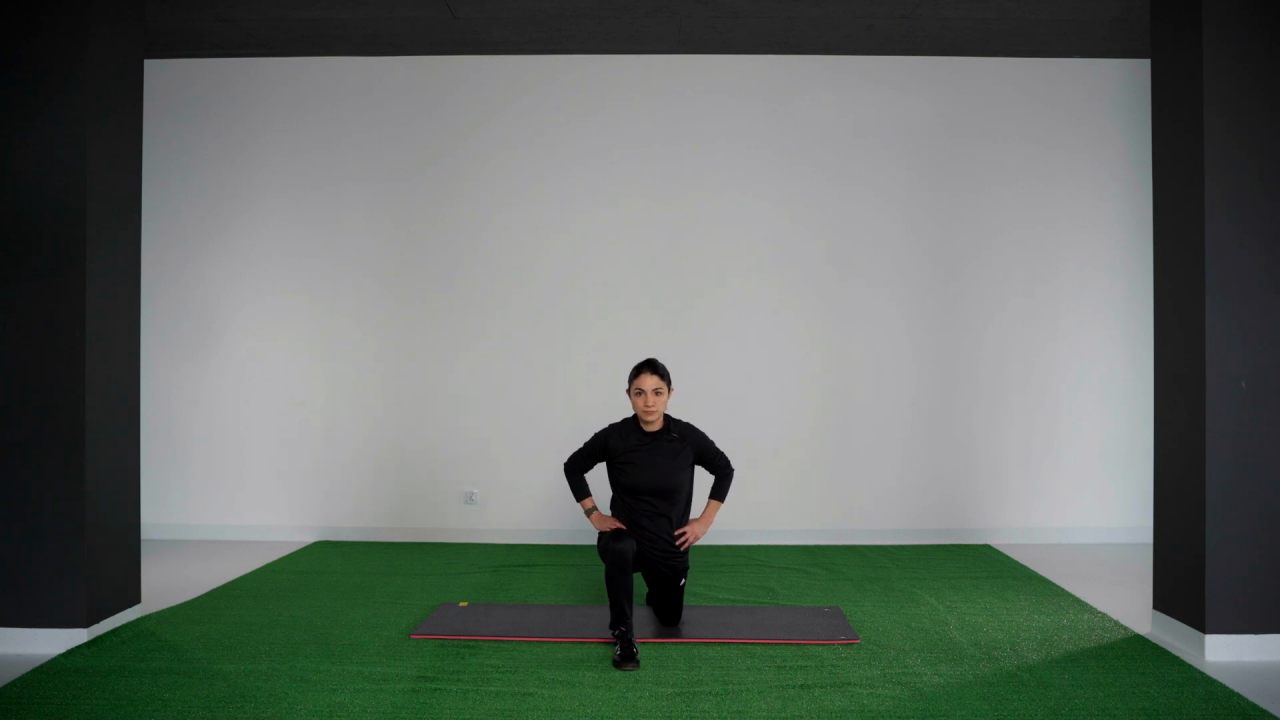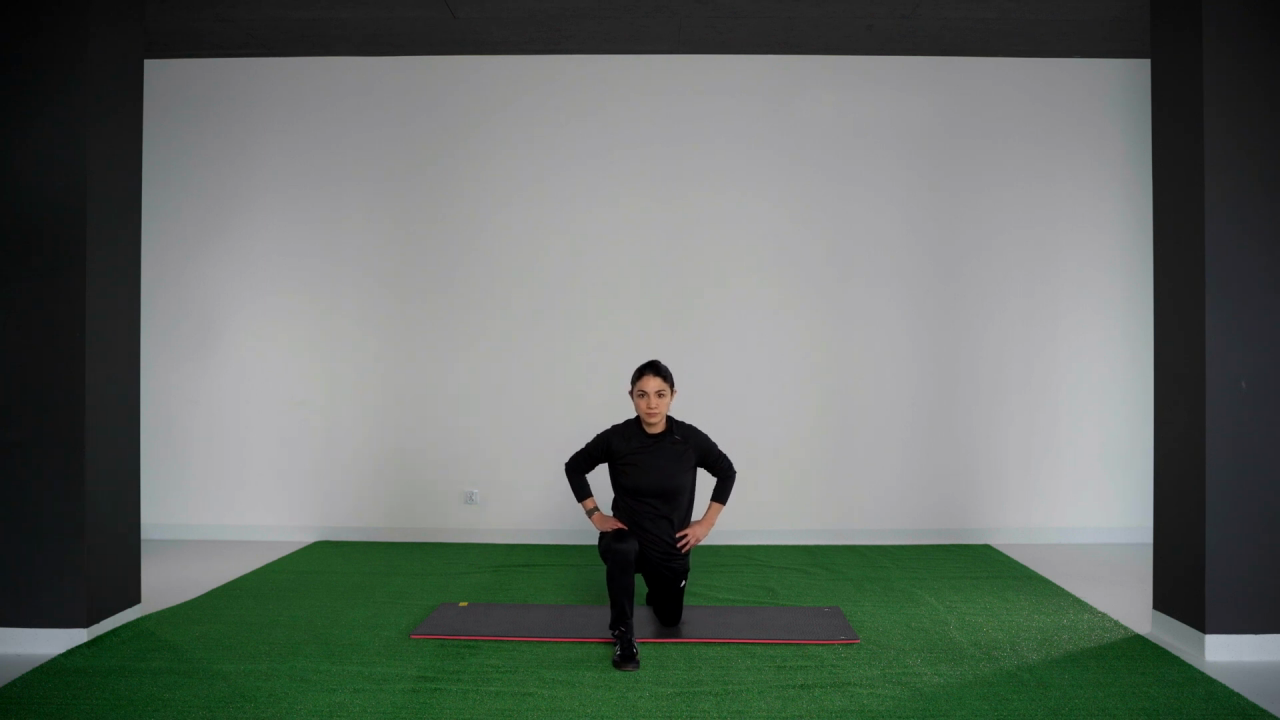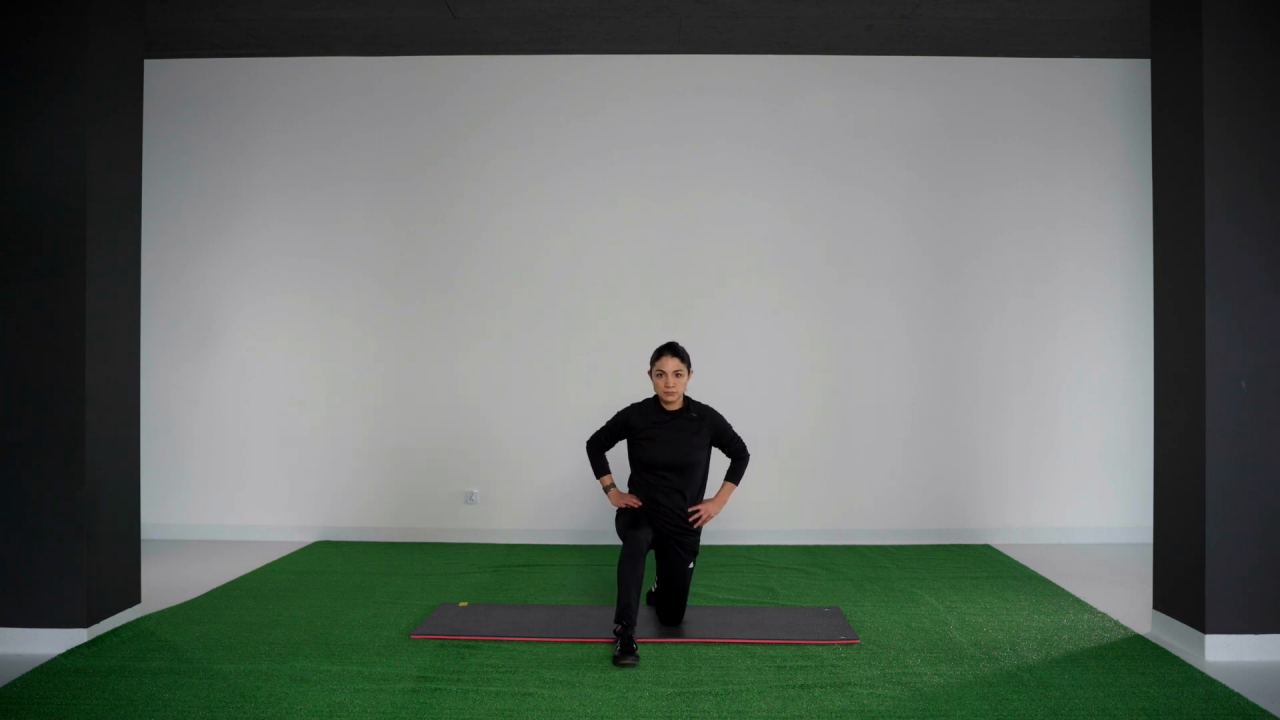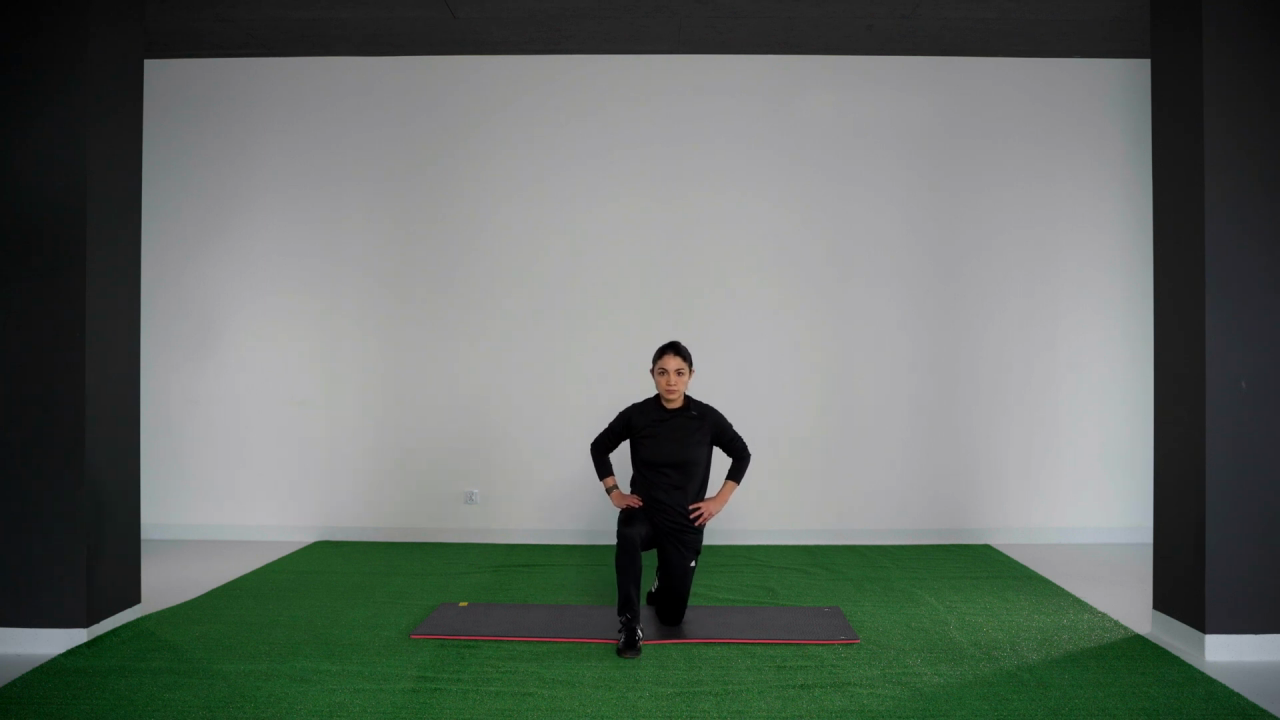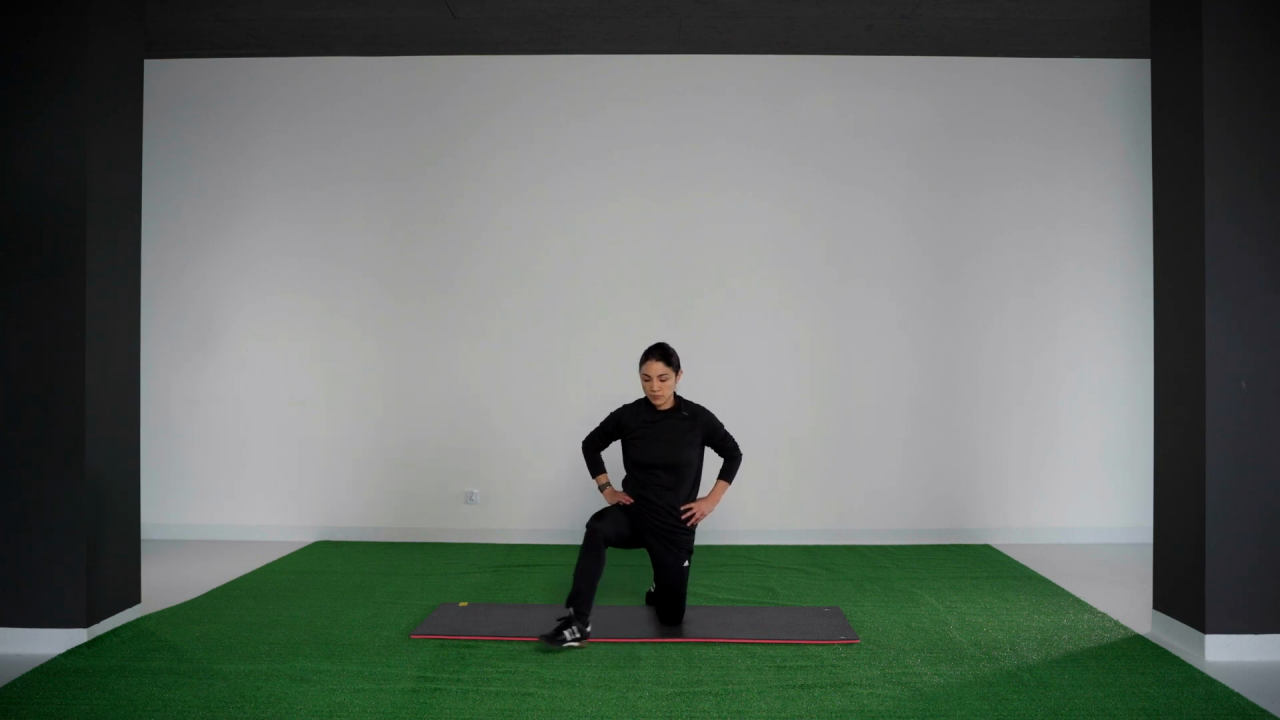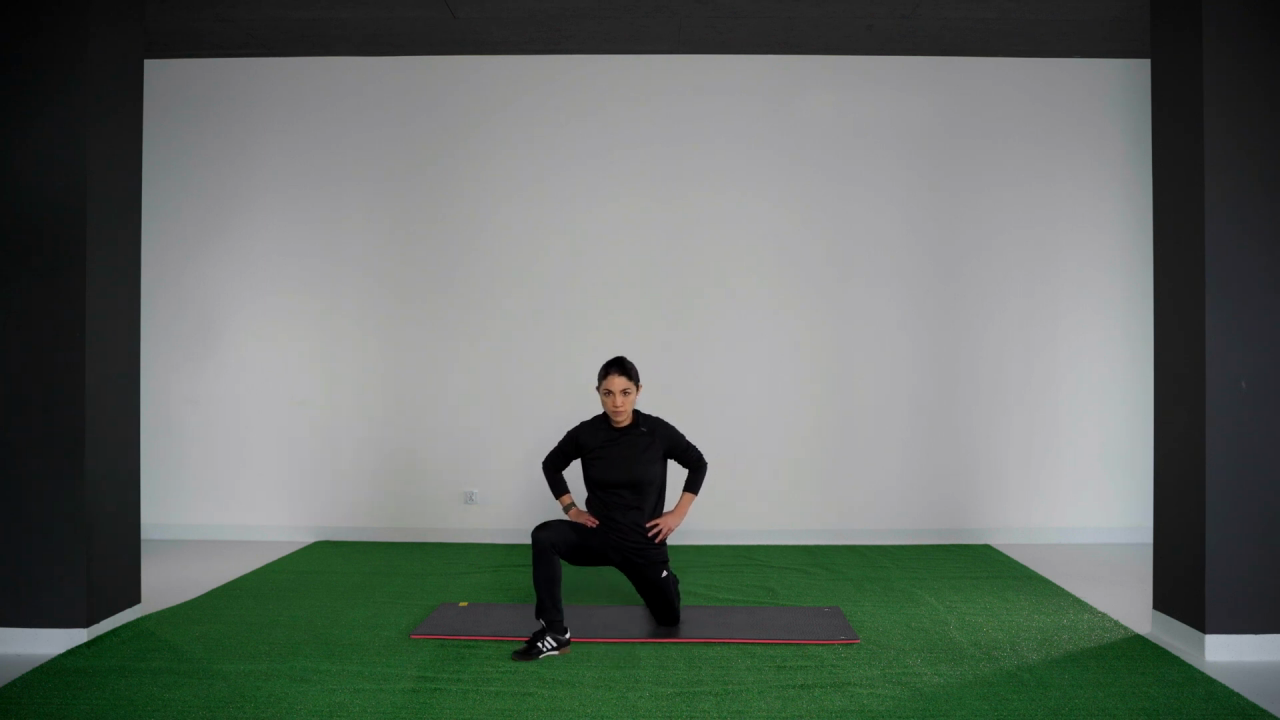
dt=0.5s
person 1, frame 1
left shoulder: (688, 437)
right shoulder: (613, 437)
left elbow: (724, 470)
right elbow: (573, 467)
left wrist: (705, 520)
right wrist: (594, 515)
left hip: (669, 543)
right hip: (624, 535)
left knee: (669, 619)
right knee: (620, 549)
left ankle: (656, 590)
right ankle: (623, 635)
person 1, frame 2
left shoulder: (691, 439)
right shoulder: (616, 438)
left elbow: (727, 472)
right elbow: (575, 468)
left wrist: (707, 523)
right wrist: (595, 515)
left hip: (671, 544)
right hip: (625, 536)
left knee: (669, 619)
right knee: (622, 549)
left ankle: (656, 591)
right ankle: (623, 634)
person 1, frame 3
left shoulder: (706, 418)
right shoulder: (635, 415)
left elbow: (740, 454)
right elbow: (595, 445)
left wrist: (719, 500)
right wrist: (612, 491)
left hip: (683, 523)
right hip: (640, 512)
left knee: (671, 616)
right knee: (636, 539)
left ankle: (660, 585)
right ankle: (624, 632)
person 1, frame 4
left shoulder: (706, 417)
right shoulder: (636, 414)
left elbow: (741, 454)
right elbow: (599, 447)
left wrist: (720, 499)
right wrist: (614, 492)
left hip: (685, 522)
right hip: (643, 512)
left knee: (671, 616)
right knee: (628, 534)
left ankle: (663, 582)
right ankle: (630, 624)
person 1, frame 5
left shoulder: (697, 418)
right shoulder: (628, 416)
left elbow: (733, 454)
right elbow: (590, 445)
left wrist: (712, 500)
right wrist: (606, 489)
left hip: (674, 525)
right hip: (632, 513)
left knee: (671, 616)
right knee: (598, 528)
left ankle: (661, 583)
right ankle: (577, 624)
person 1, frame 6
left shoulder: (658, 431)
right shoulder: (585, 433)
left elbow: (698, 464)
right elbow: (551, 465)
left wrist: (678, 514)
right wrist: (571, 509)
left hip: (644, 539)
right hip: (598, 534)
left knee: (668, 618)
right knee: (544, 536)
left ankle: (664, 579)
right ankle: (555, 633)
